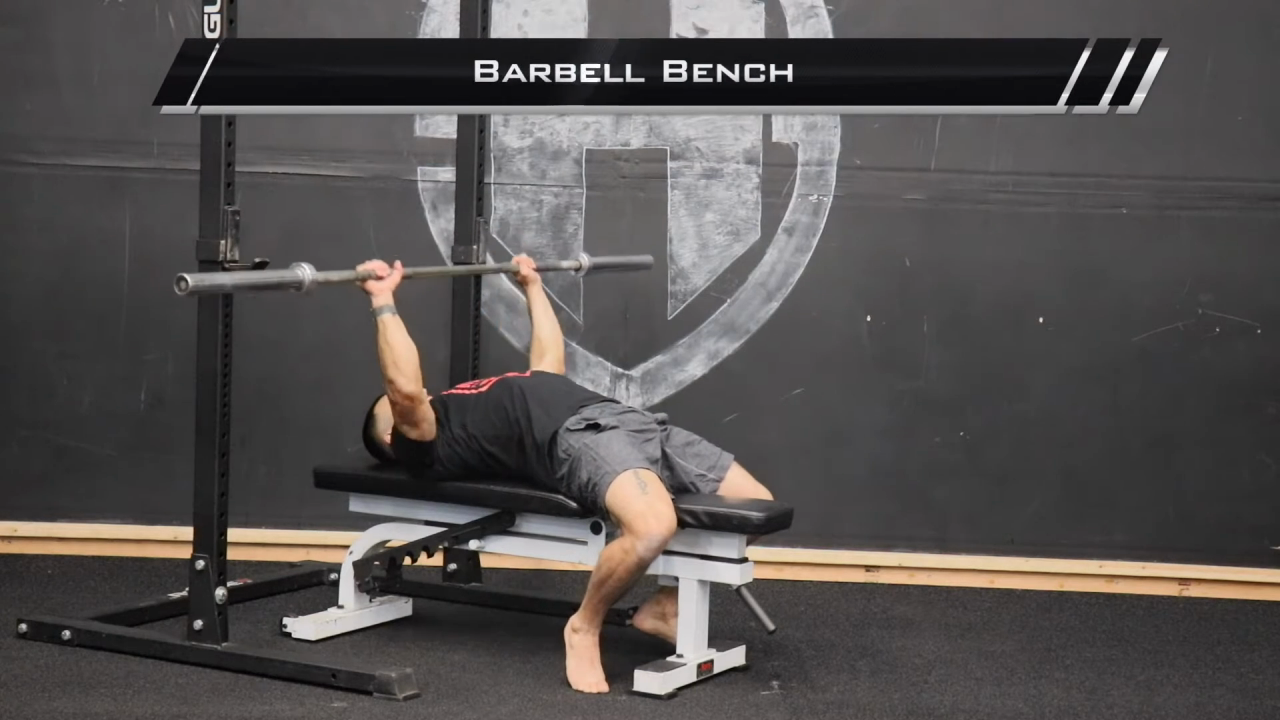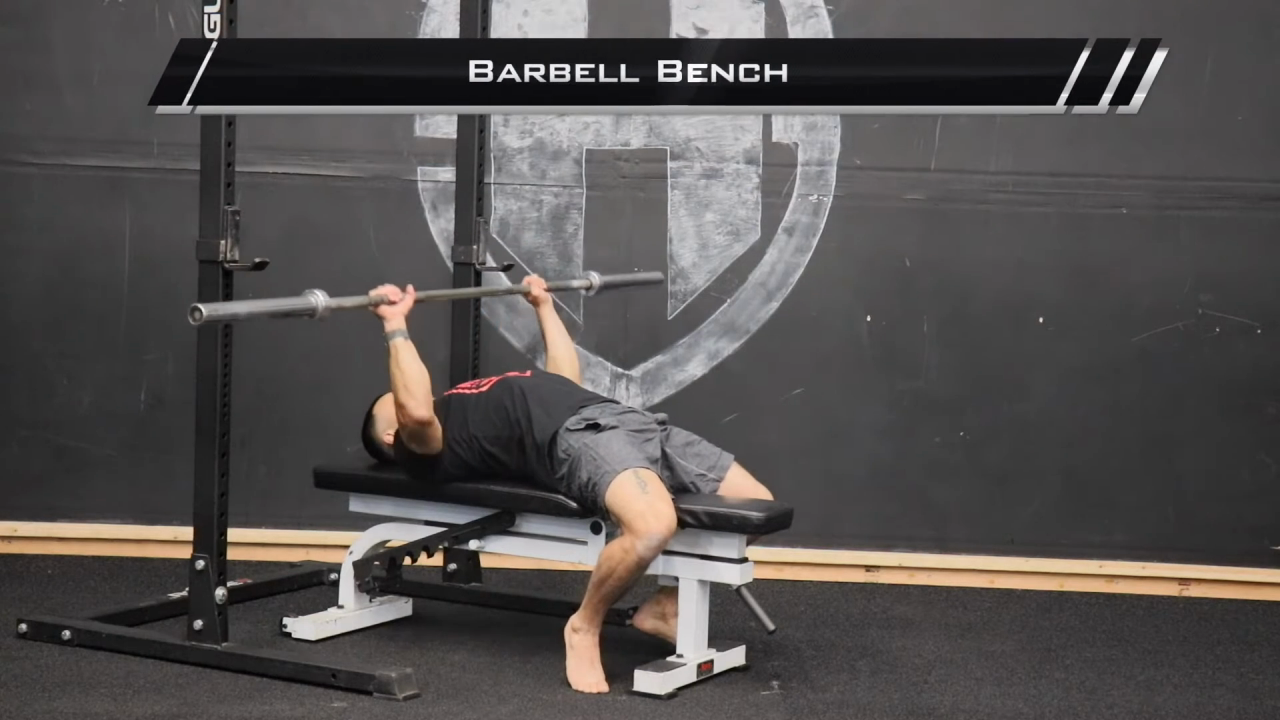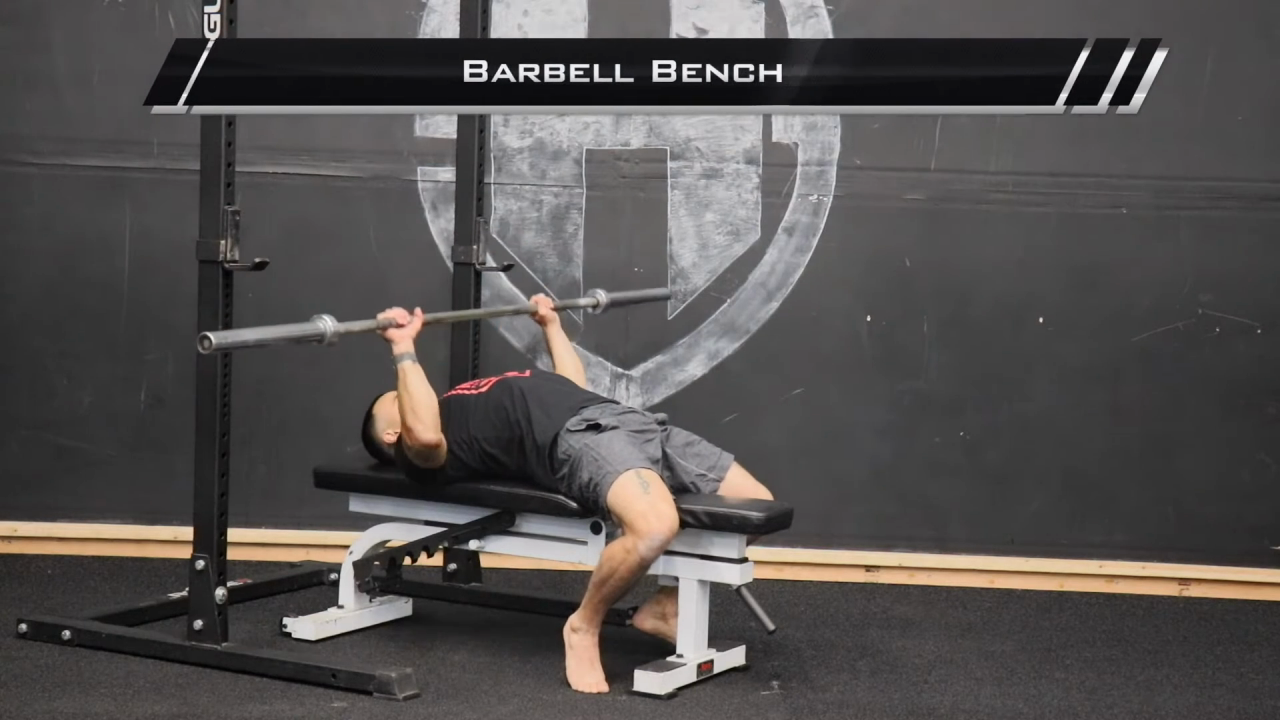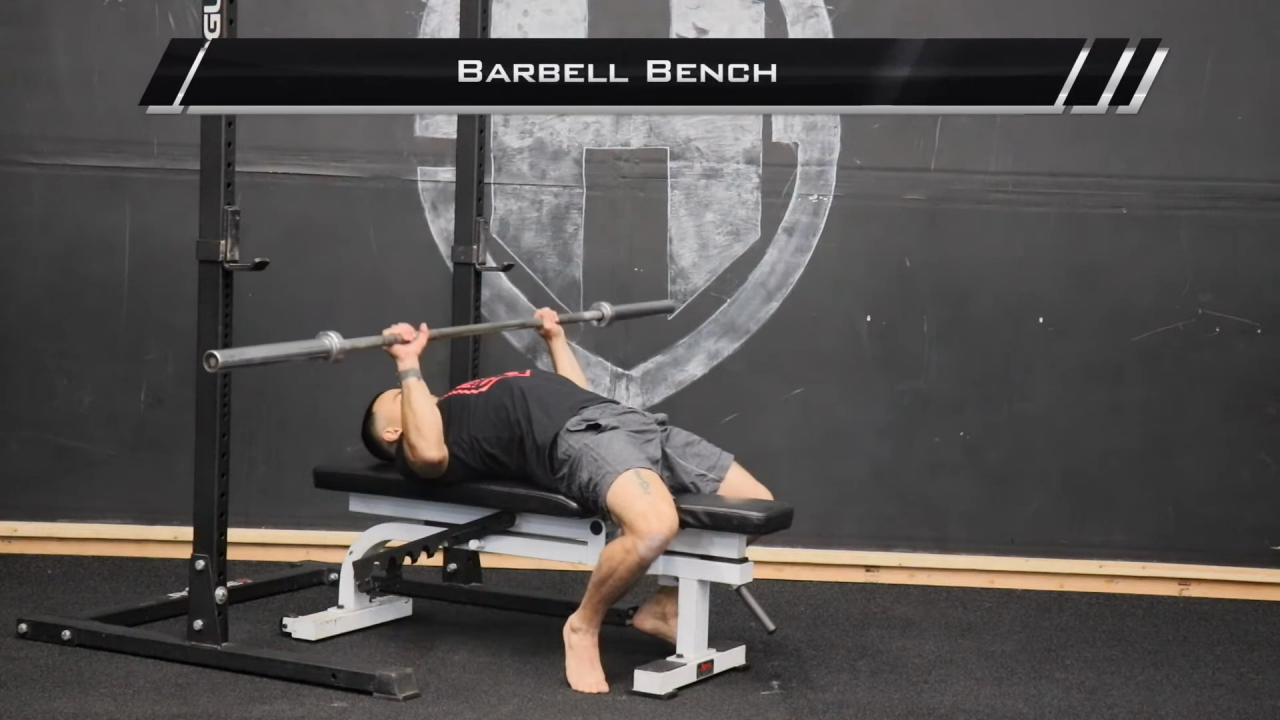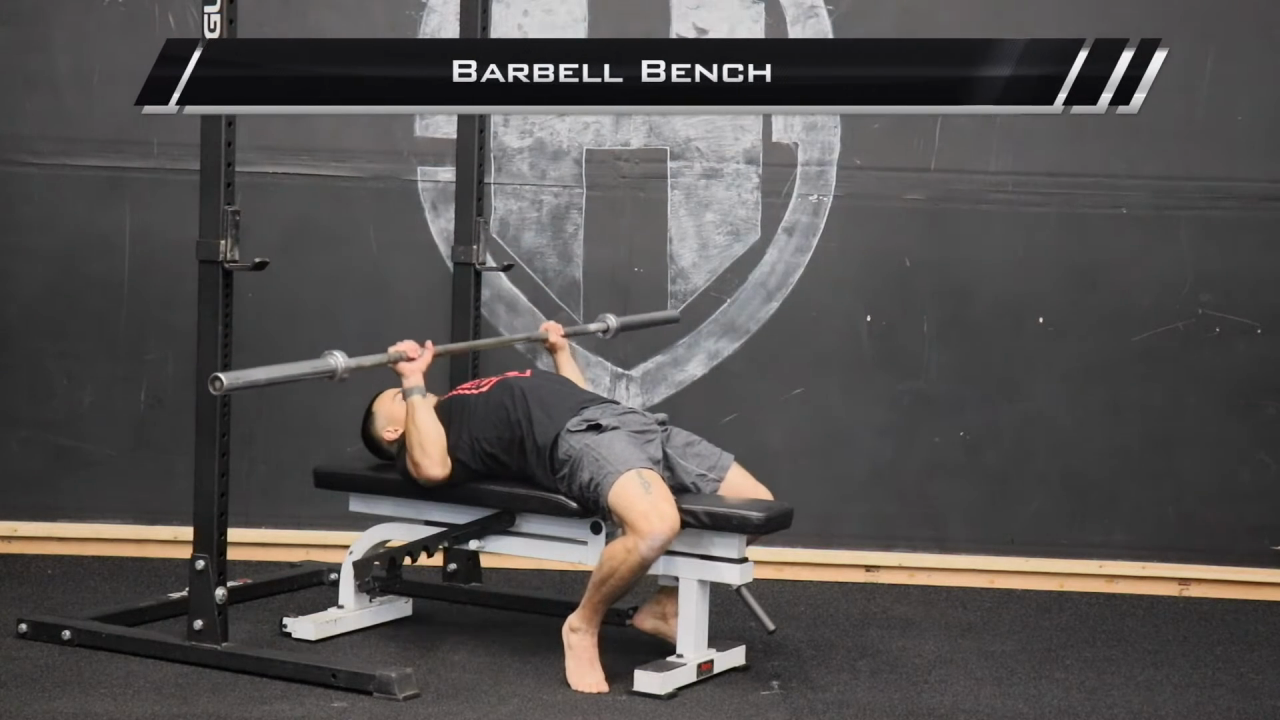
dt=0.2s
person 1, frame 1
left shoulder: (477, 408)
right shoulder: (427, 444)
left elbow: (550, 361)
right elbow: (405, 389)
left wrist: (532, 287)
right wrist: (383, 302)
right knee: (652, 526)
left ankle: (665, 606)
right ankle: (584, 628)
person 1, frame 2
left shoulder: (475, 407)
right shoulder: (425, 446)
left elbow: (567, 377)
right elbow: (418, 413)
left wrist: (544, 307)
right wrist: (395, 326)
right knee: (652, 527)
left ankle: (665, 606)
right ankle: (584, 627)
person 1, frame 3
left shoulder: (476, 405)
right shoulder: (417, 447)
left elbow: (574, 388)
right elbow: (426, 436)
left wrist: (551, 325)
right wrist: (403, 349)
right knee: (654, 527)
left ankle: (665, 606)
right ankle: (584, 627)
person 1, frame 4
left shoulder: (472, 406)
right shoulder: (418, 440)
left elbow: (575, 395)
right elbow: (430, 454)
left wrist: (556, 339)
right wrist: (407, 364)
right knee: (654, 526)
left ankle: (665, 606)
right ankle: (584, 626)
person 1, frame 5
left shoulder: (475, 404)
right shoulder: (420, 440)
right elbow: (433, 469)
left wrist: (561, 352)
right wrist: (411, 380)
right knee: (655, 526)
left ankle: (665, 606)
right ankle: (583, 626)
